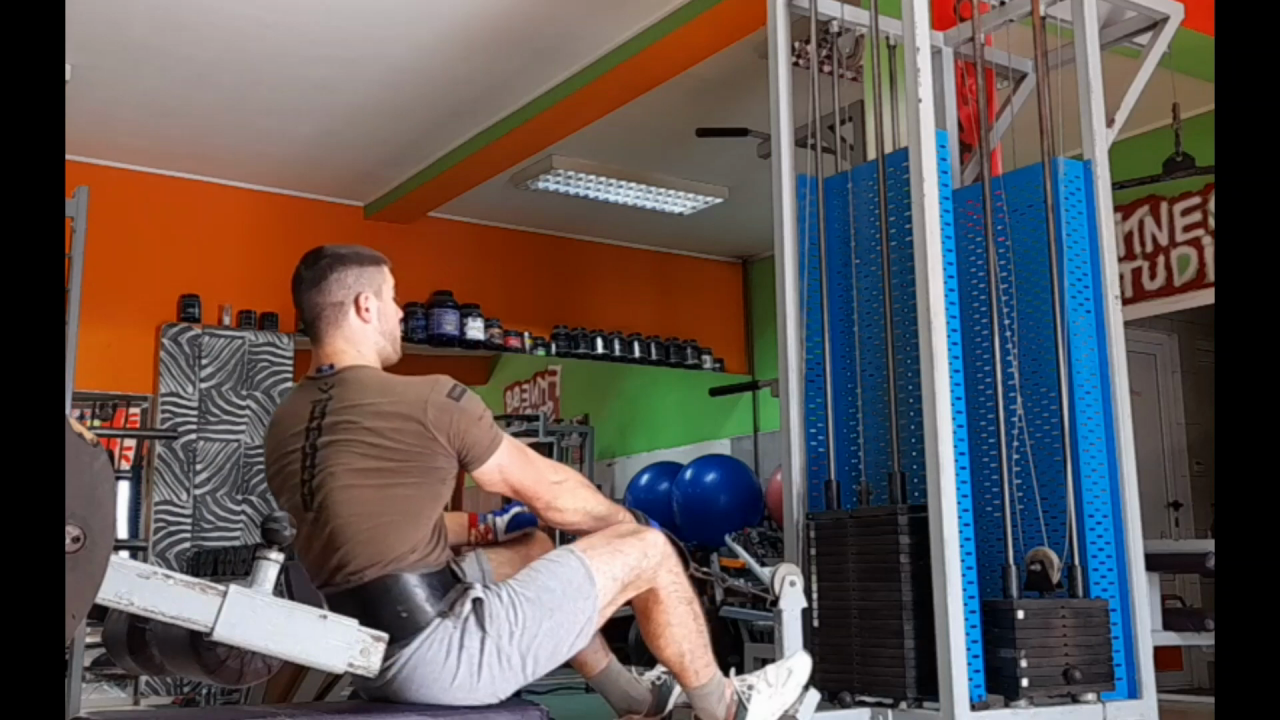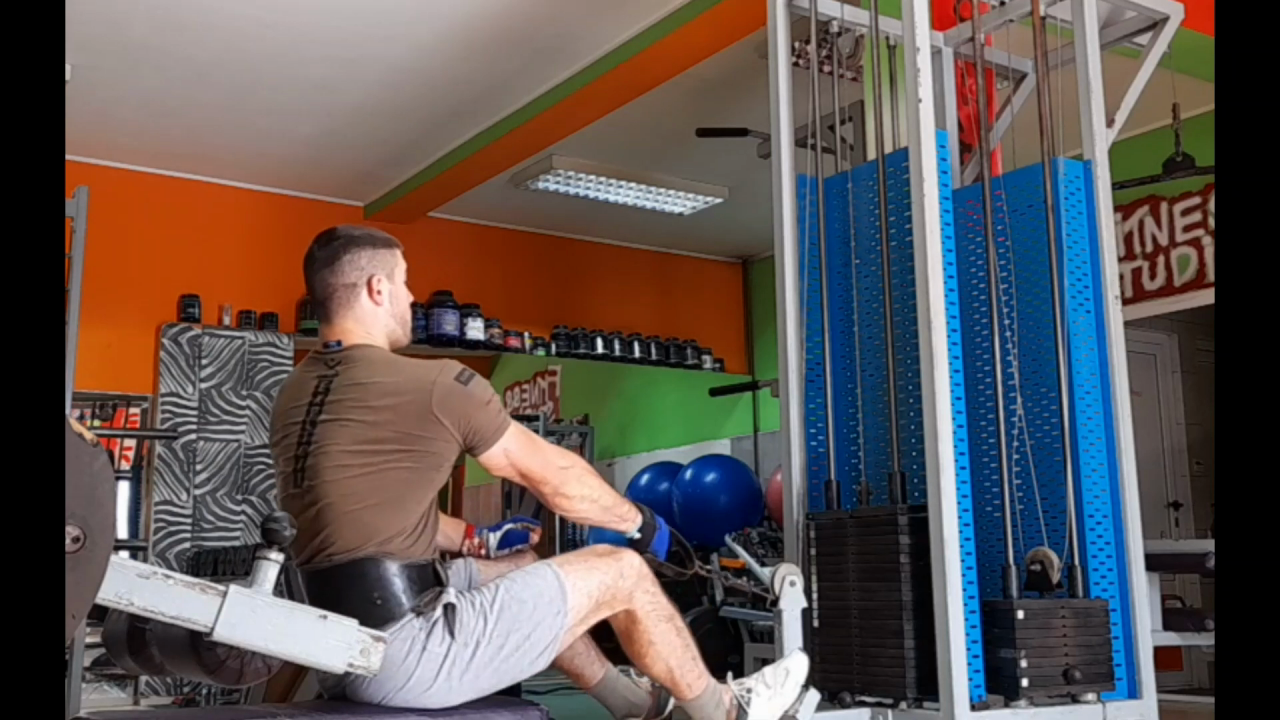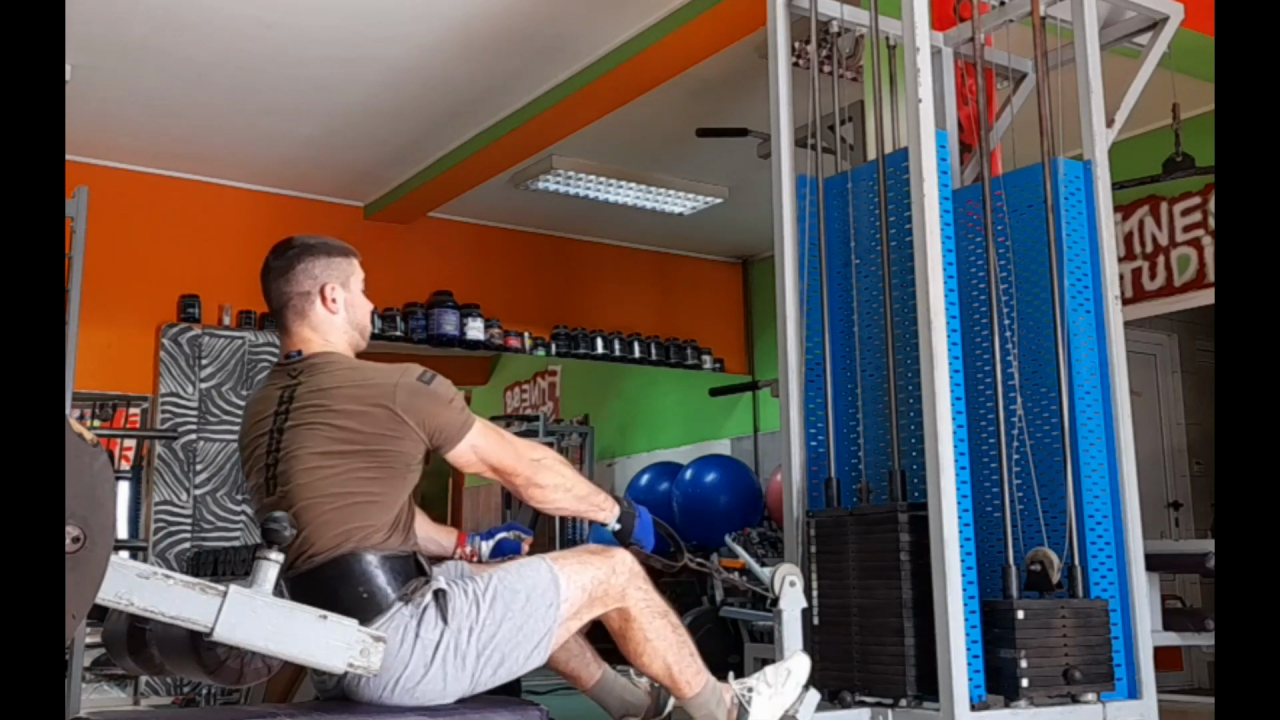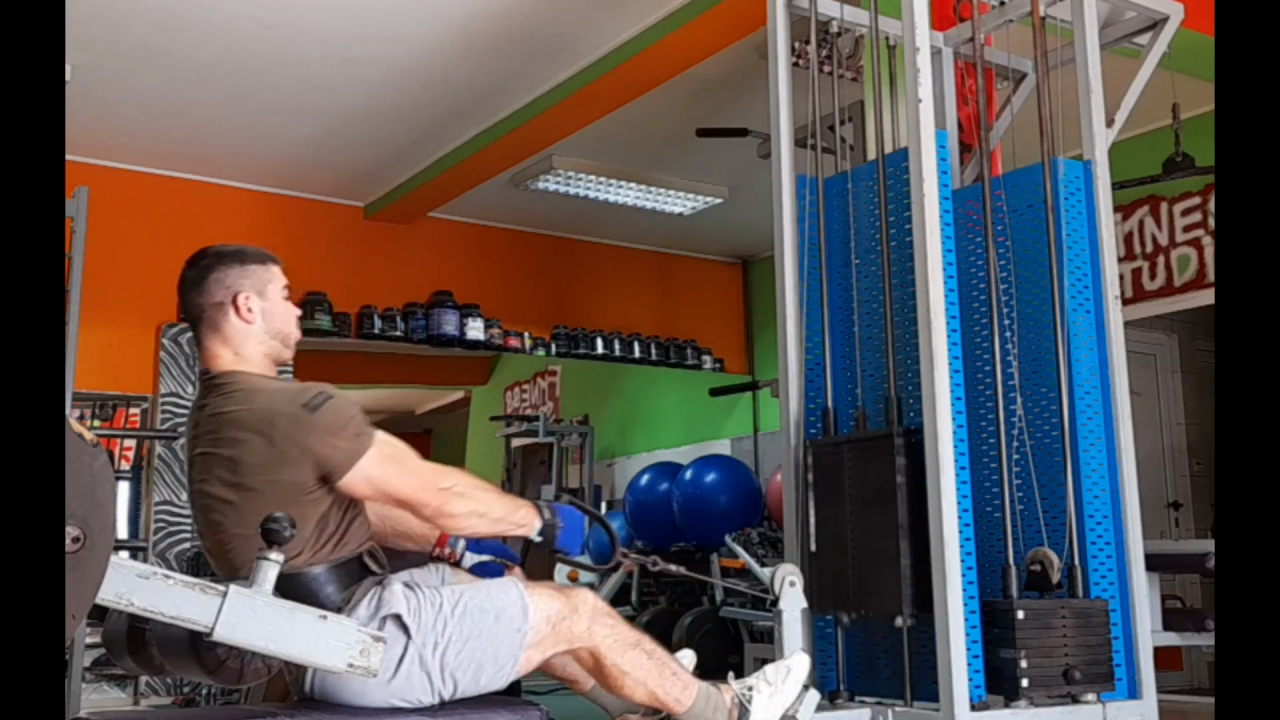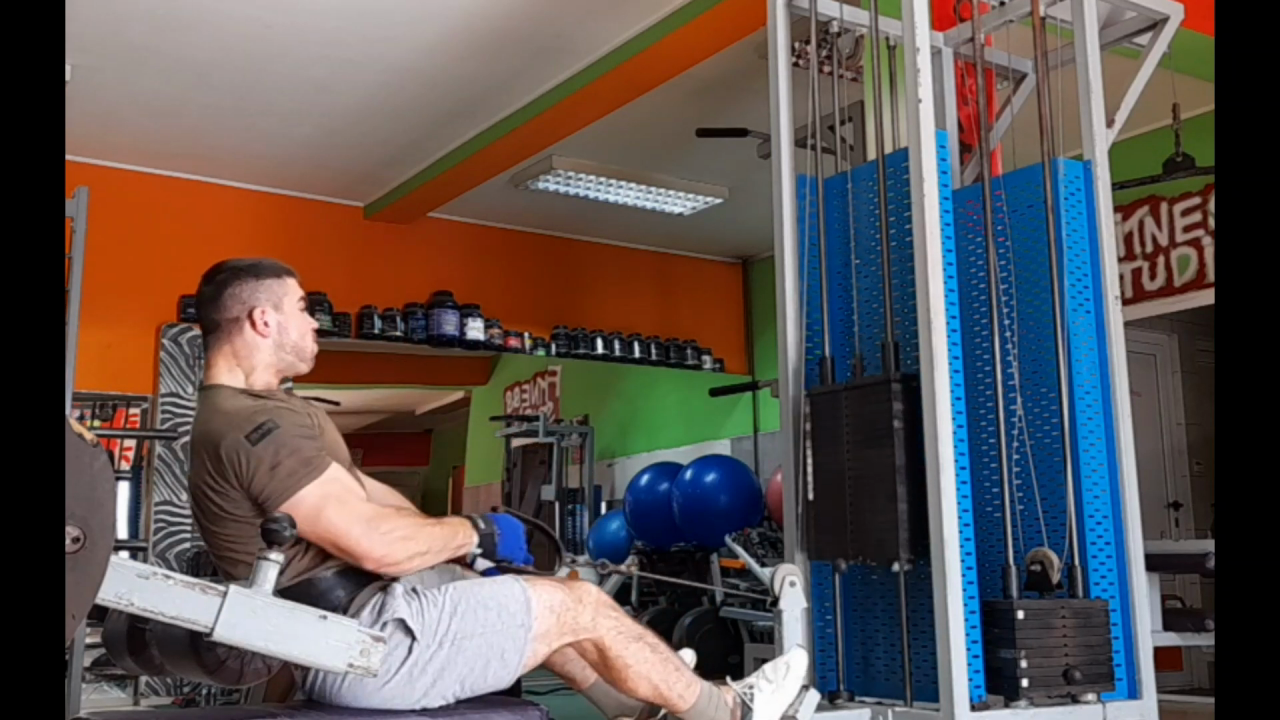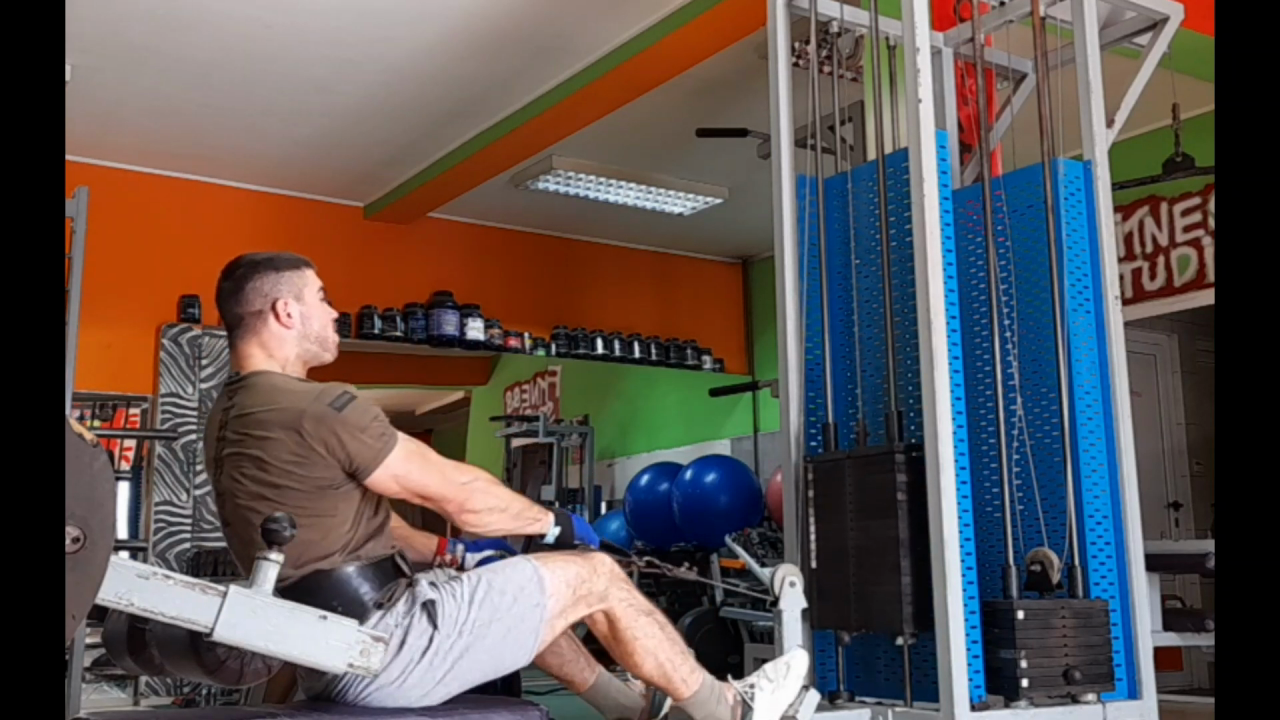
dt=0.5s
person 1, frame 1
left shoulder: (283, 428)
right shoulder: (428, 401)
right elbow: (547, 488)
left wrist: (480, 530)
right wrist: (625, 521)
left hip: (377, 660)
right hip: (447, 655)
left knee: (533, 546)
right knee: (648, 550)
person 1, frame 2
left shoulder: (294, 397)
right shoulder: (434, 385)
right elbow: (552, 475)
left wrist: (472, 540)
right wrist: (640, 522)
right hip: (406, 652)
left knee: (517, 566)
right knee: (620, 573)
person 1, frame 3
left shoulder: (262, 412)
right shoulder: (394, 389)
right elbow: (522, 467)
left wrist: (465, 545)
right wrist: (617, 511)
right hip: (395, 643)
left knee: (511, 574)
right knee: (613, 572)
person 1, frame 4
left shoulder: (223, 411)
right shoulder: (294, 408)
right elbow: (432, 492)
left wrist: (453, 546)
right wrist: (540, 518)
left hip: (340, 620)
left knee: (505, 584)
right knee: (576, 613)
person 1, frame 5
left shoulder: (263, 411)
right shoulder: (253, 428)
left elbow: (365, 499)
right elbow: (378, 543)
left wrist: (465, 543)
right wrist: (476, 531)
left knee: (516, 583)
right knee: (580, 605)
person 1, frame 6
left shoulder: (231, 418)
right shoulder: (319, 409)
right elbow: (456, 493)
left wrist: (450, 553)
right wrist: (554, 523)
right hip: (381, 650)
left knee: (511, 586)
right knee: (594, 575)
